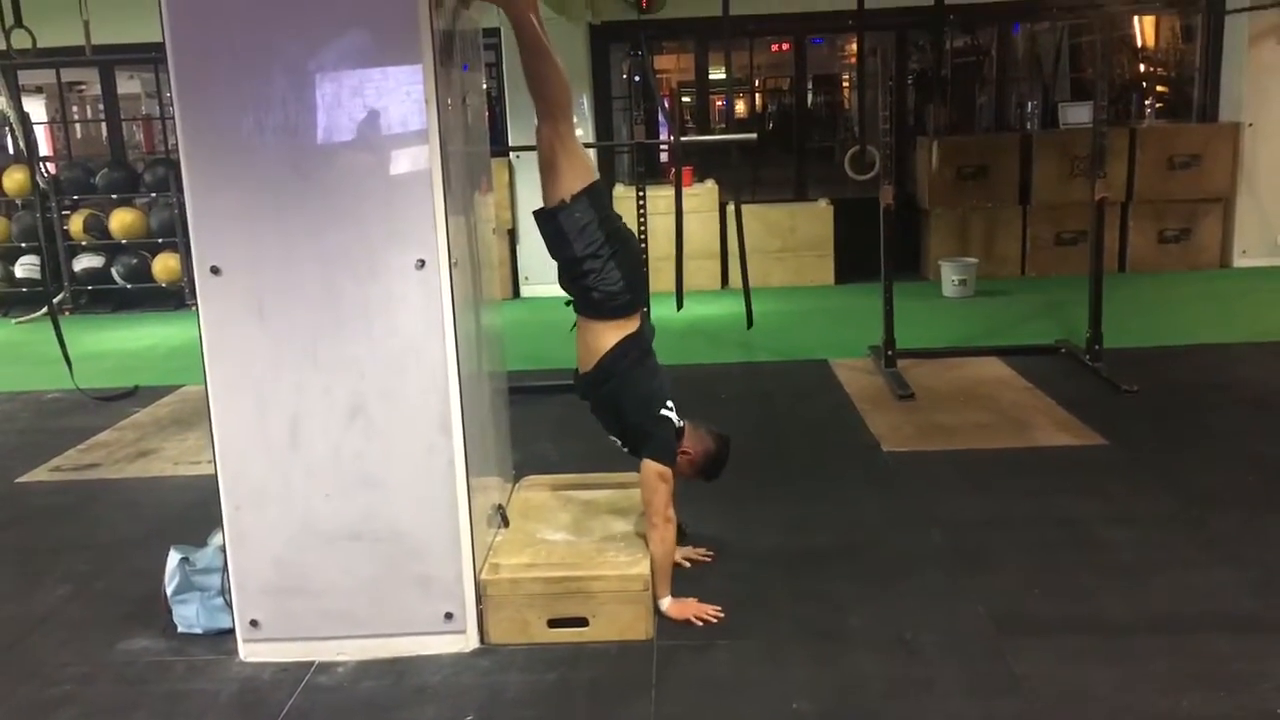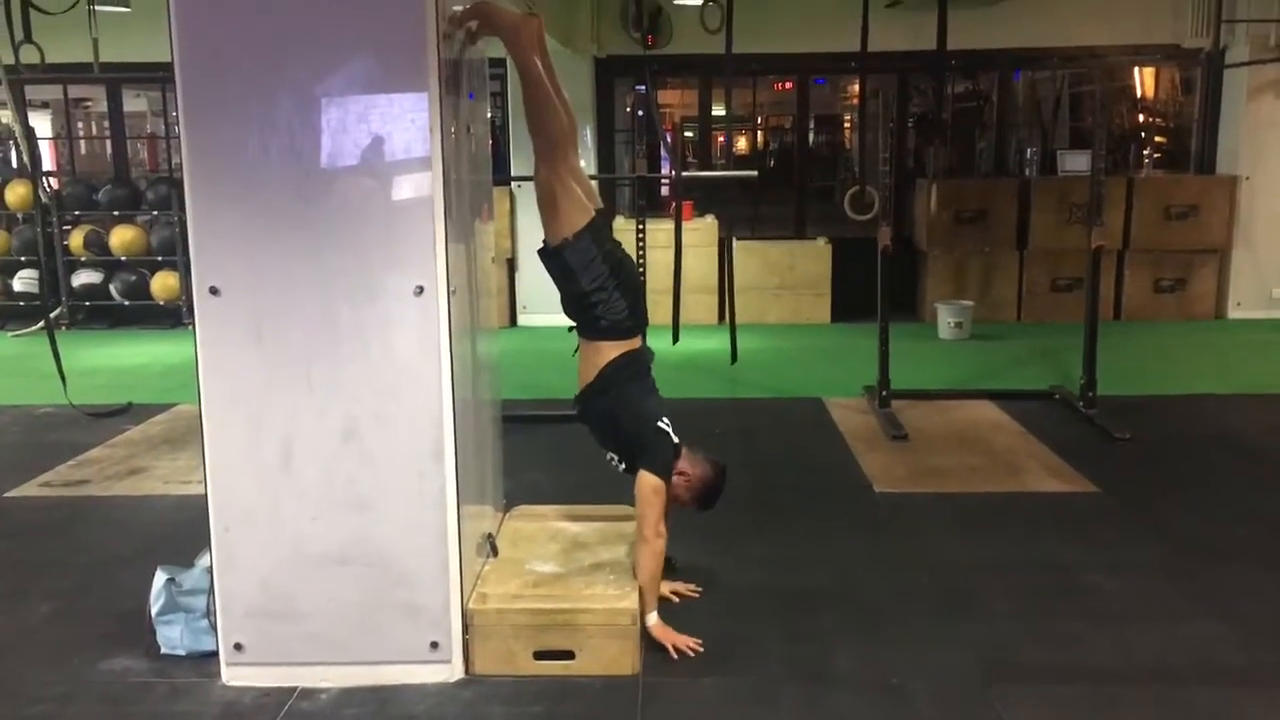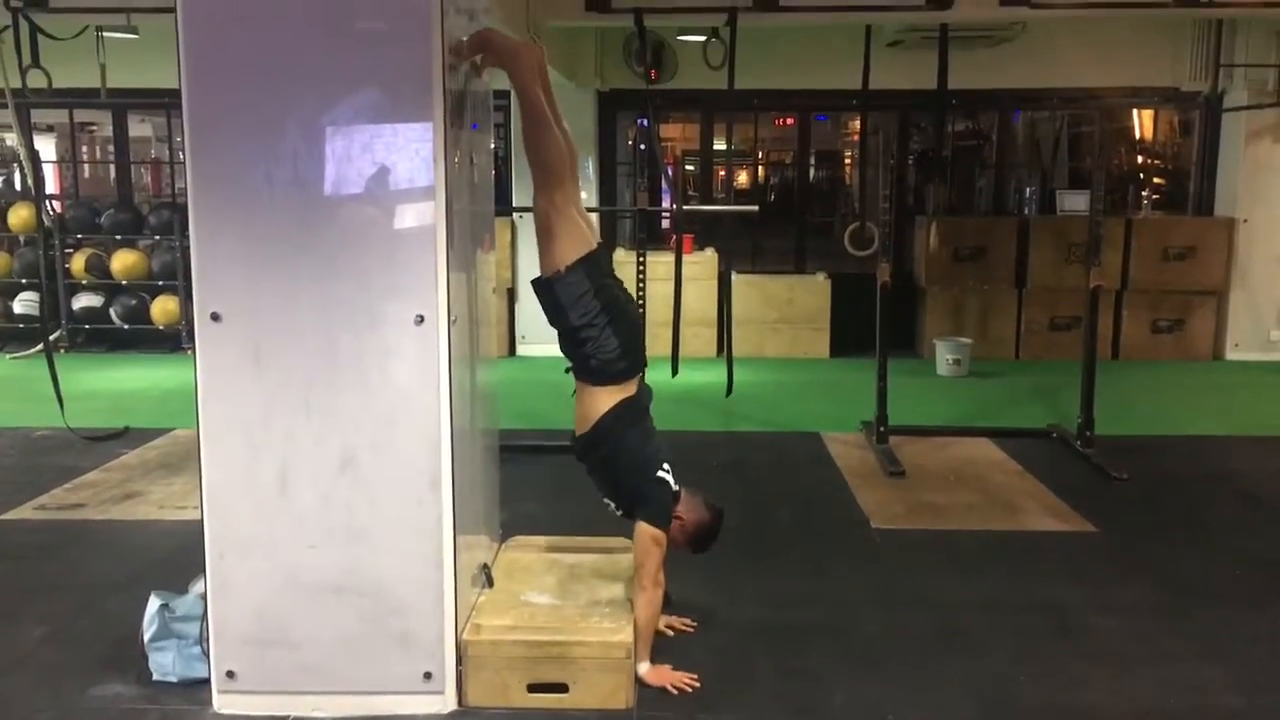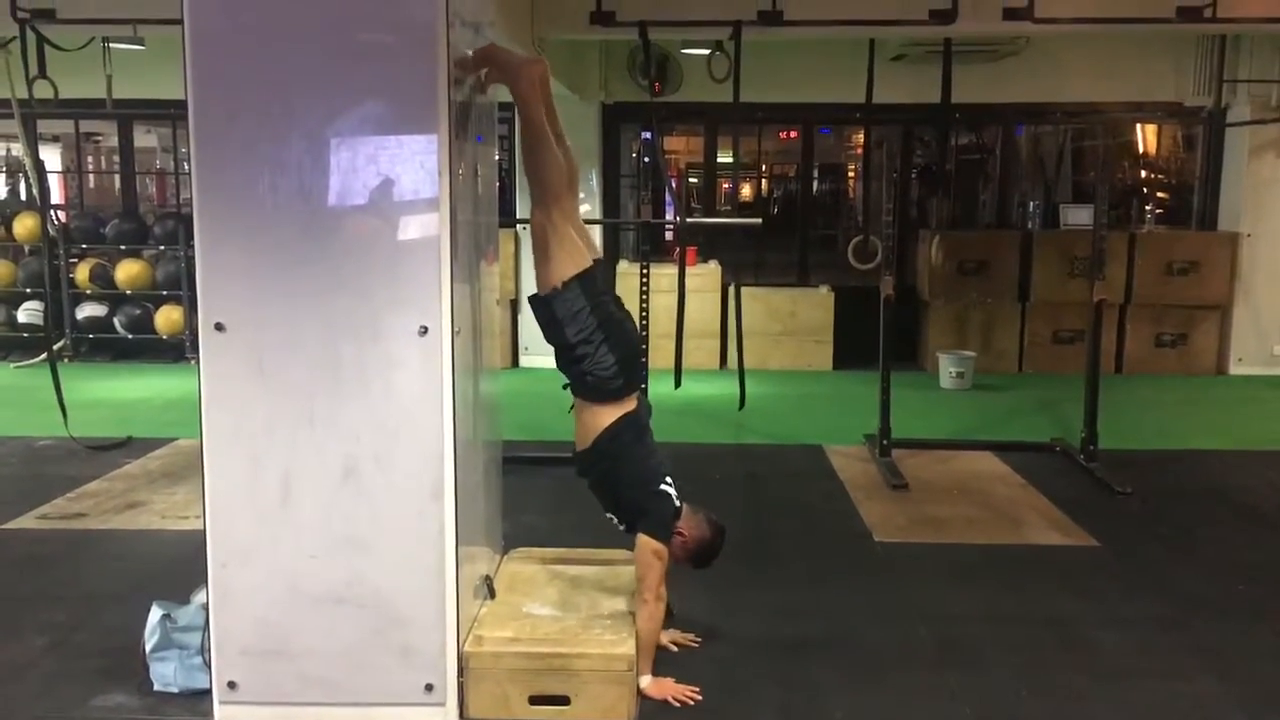
dt=0.5s
person 1, frame 1
left shoulder: (660, 425)
right shoulder: (660, 432)
left elbow: (658, 517)
right elbow: (660, 518)
left wrist: (669, 549)
right wrist: (667, 599)
left hip: (611, 281)
right hip: (606, 283)
left knee: (557, 133)
right knee: (556, 133)
person 1, frame 2
left shoulder: (656, 449)
right shoulder: (658, 453)
left elbow: (650, 534)
right elbow: (652, 535)
left wrist: (655, 582)
right wrist: (652, 618)
left hip: (610, 309)
right hip: (609, 311)
left knee: (562, 164)
right knee: (557, 165)
person 1, frame 3
left shoulder: (655, 493)
right shoulder: (657, 499)
left elbow: (646, 583)
right elbow: (648, 581)
left wrist: (653, 617)
right wrist: (644, 664)
left hip: (606, 341)
right hip: (605, 343)
left knee: (562, 196)
right knee: (558, 196)
right ankle: (521, 67)
person 1, frame 4
left shoulder: (655, 504)
right shoulder: (659, 513)
left elbow: (647, 595)
right elbow: (651, 595)
left wrist: (656, 632)
right wrist: (646, 676)
left hip: (606, 357)
right hip: (603, 362)
left knee: (561, 210)
right knee: (555, 211)
right ankle: (524, 83)
